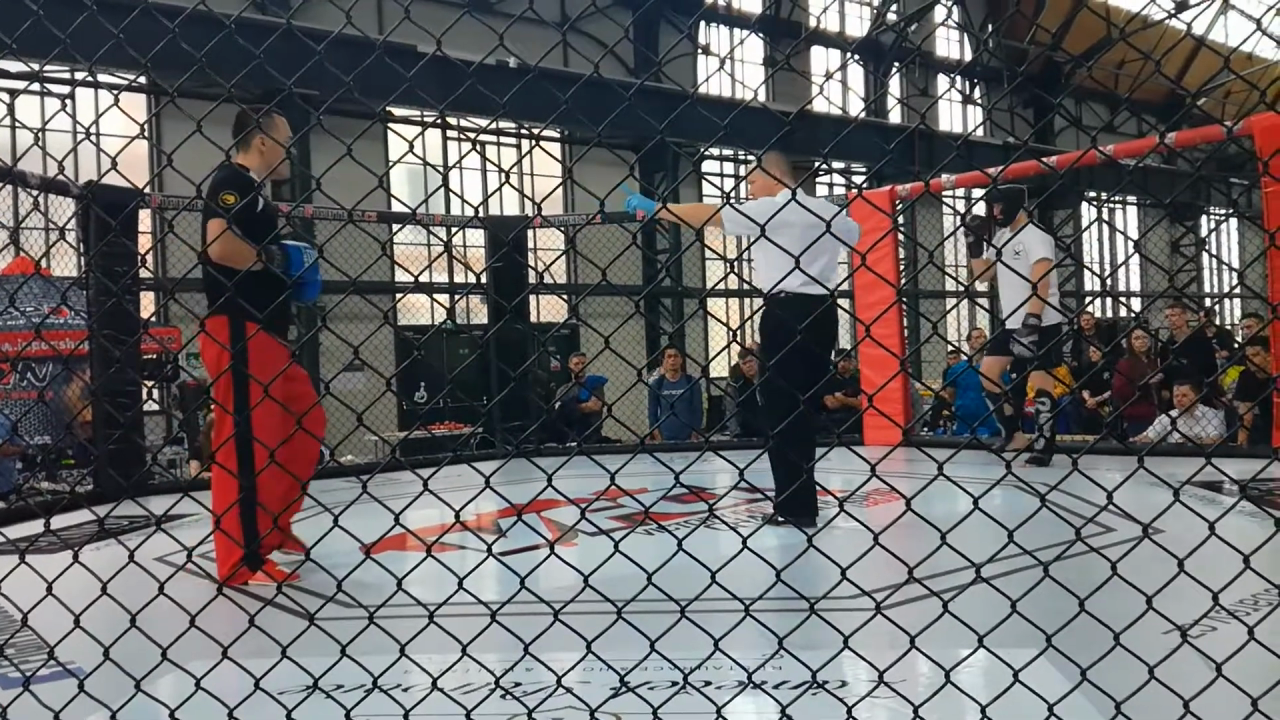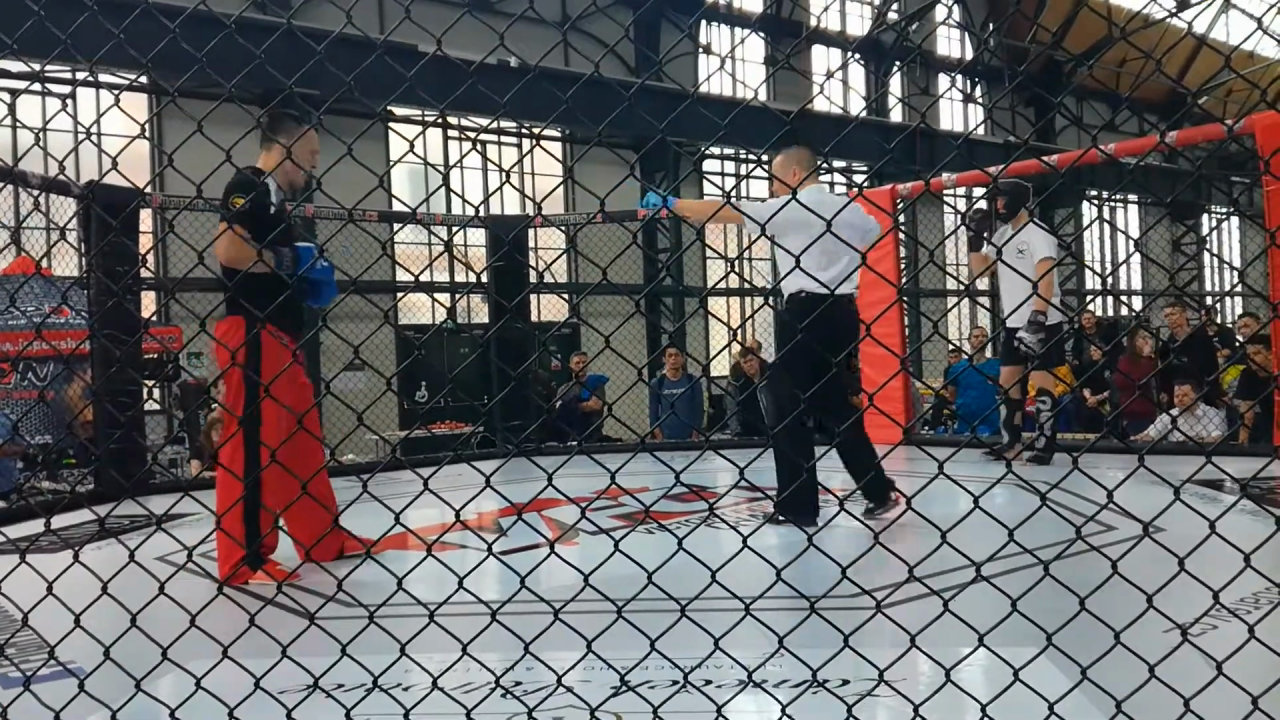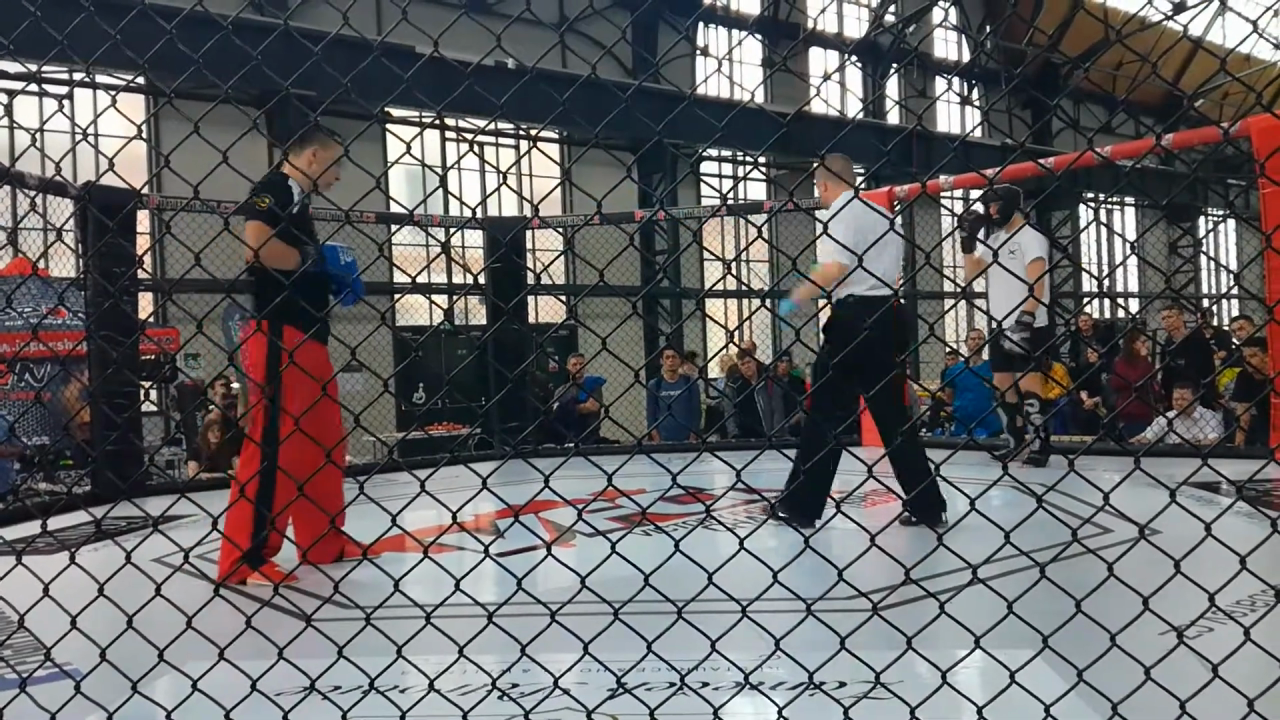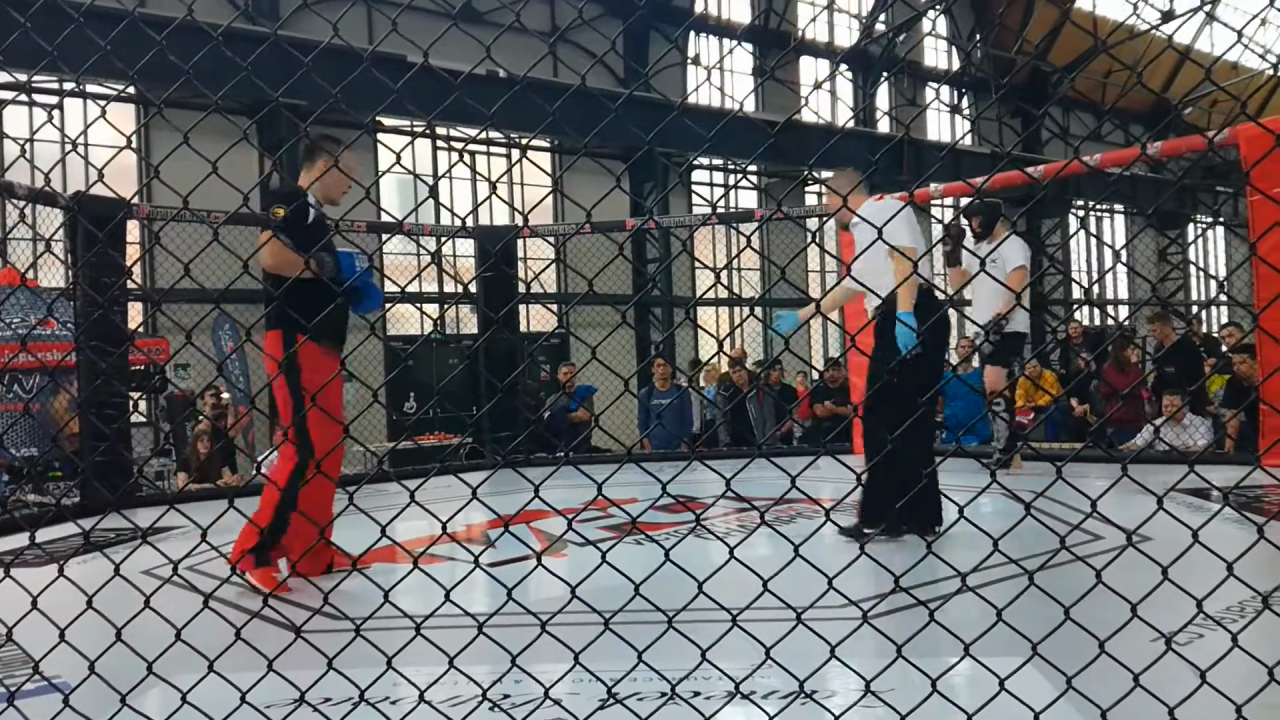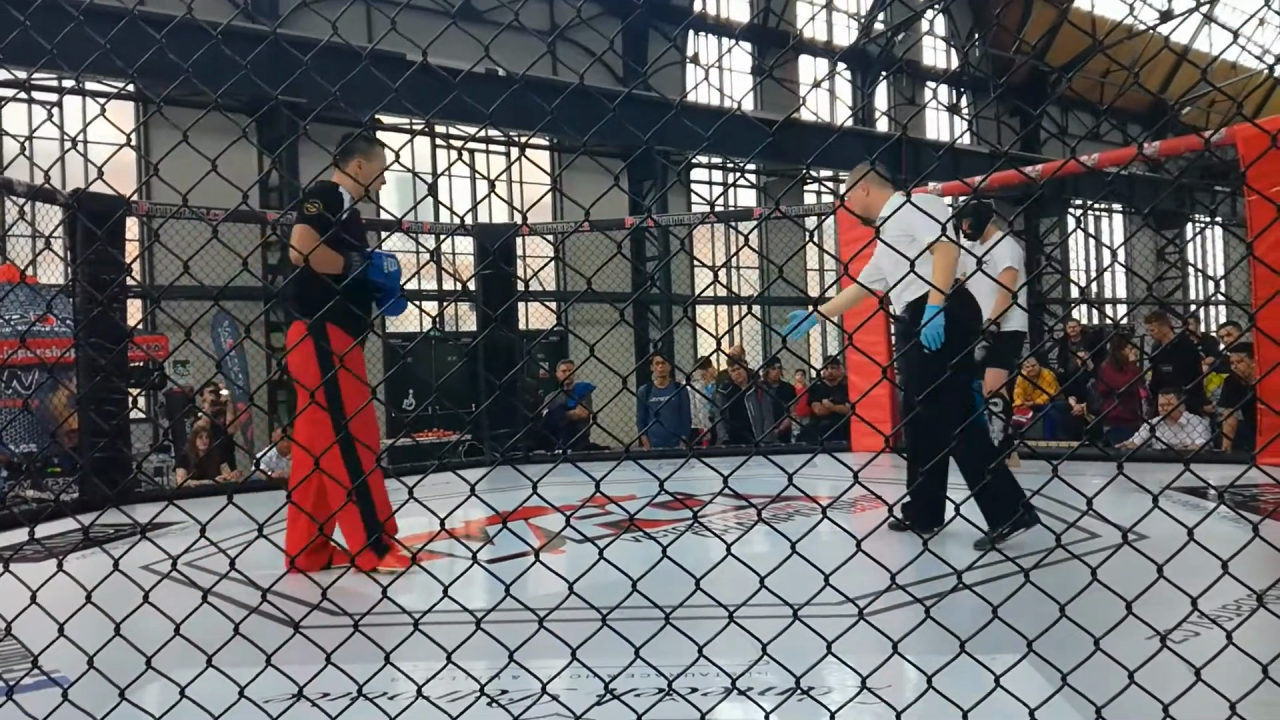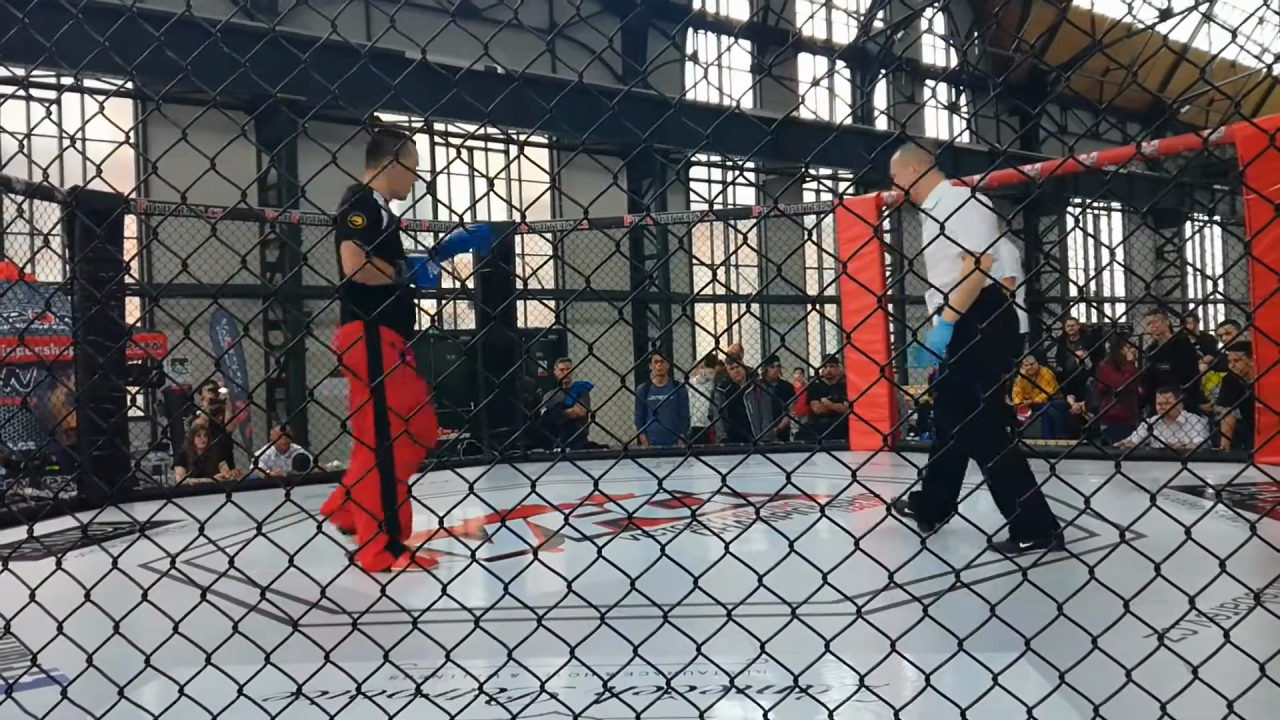
dt=0.3s
person 1, frame 1
left shoulder: (253, 191)
right shoulder: (232, 182)
right elbow: (221, 246)
left wrist: (293, 274)
right wrist: (279, 258)
left hip: (267, 333)
right hip: (239, 334)
left knee: (304, 423)
right knee: (245, 441)
left ankle: (270, 525)
right ankle: (241, 557)
person 1, frame 2
left shoulder: (271, 195)
right shoulder: (249, 185)
right elbow: (228, 249)
left wrist: (306, 278)
right wrist: (287, 261)
left hip: (279, 335)
right hip: (253, 334)
left knee: (302, 437)
right knee: (253, 442)
left ankle: (323, 537)
right ankle: (243, 558)
person 1, frame 3
left shoulder: (299, 201)
right shoulder: (274, 188)
right elbow: (257, 246)
left wrist: (338, 278)
right wrist: (316, 259)
left hip: (306, 336)
right hip: (279, 335)
left knee: (324, 440)
right knee: (274, 441)
left ankle: (324, 539)
right ankle: (245, 557)
person 1, frame 4
left shoulder: (313, 214)
right shoulder: (289, 200)
right elbow: (270, 257)
left wrist: (354, 287)
right wrist: (331, 266)
left hip: (321, 344)
right hip: (295, 344)
left knee: (326, 450)
right knee: (307, 447)
left ankle: (313, 550)
right ankle: (257, 550)
person 1, frame 5
left shoulder: (346, 210)
right shoulder: (325, 195)
right elbow: (302, 249)
left wrist: (379, 281)
right wrist: (362, 265)
left hip: (337, 338)
right hip: (321, 336)
left knee: (319, 445)
right knee: (352, 439)
left ankle: (310, 546)
right ankle: (371, 544)
person 1, frame 6
left shoulder: (377, 208)
right shoulder: (360, 203)
left elbow: (392, 266)
right elbow: (354, 265)
left wrist: (449, 247)
right wrist: (406, 271)
left hip: (385, 336)
right hip: (371, 335)
left knee: (419, 429)
right knee: (386, 437)
left ankle: (348, 509)
right ankle: (383, 546)
person 2, frame 1
left shoulder: (769, 211)
right shoulder: (827, 211)
left elbow: (709, 215)
right elbow: (854, 234)
left wrist: (654, 209)
left hip: (787, 313)
right hip: (822, 312)
left knee: (783, 409)
right knee: (808, 406)
left ankle: (795, 506)
right ankle: (800, 496)
person 2, frame 2
left shoulder: (789, 209)
right shoulder: (849, 209)
left elbow: (727, 212)
right elbow: (873, 233)
left wrist: (670, 203)
left hip: (805, 312)
right hip: (842, 312)
left knee: (789, 409)
right knee: (838, 406)
left ankle: (796, 505)
right ankle: (878, 489)
person 2, frame 3
left shoulder: (841, 213)
right shoulder: (881, 214)
left elbow: (833, 272)
left wrist: (794, 297)
left hip: (861, 320)
right hip: (888, 316)
left knee: (825, 413)
right knee: (893, 414)
left ankle: (801, 506)
right ankle: (926, 506)
person 2, frame 4
left shoulder: (884, 210)
right shoulder: (870, 224)
left elbow: (906, 257)
right elbow: (848, 288)
left wrist: (905, 315)
right wrist: (800, 316)
left hip: (910, 317)
right hip: (921, 319)
left knee: (881, 414)
right knee: (911, 419)
left ankle: (880, 513)
right ankle: (921, 515)
person 2, frame 5
left shoulder: (917, 207)
right shoulder: (884, 236)
left elbow: (943, 252)
right elbow: (858, 290)
left wrist: (934, 308)
right wrist: (813, 316)
left hip: (943, 319)
right hip: (919, 328)
left knee: (951, 417)
right knee: (922, 419)
left ankle: (1011, 511)
right ankle: (921, 512)
person 2, frame 6
left shoulder: (958, 200)
right shoulder: (935, 214)
left elbow: (977, 262)
left wrist: (945, 322)
right wrist: (941, 324)
left hip: (980, 320)
right hip: (966, 326)
left knee: (983, 425)
right knee: (951, 418)
left ankle: (1036, 529)
right ankle: (931, 505)
person 3, frame 1
left shoulder: (1035, 235)
right shoulder: (1000, 236)
left elbow: (1042, 283)
right elbow: (982, 274)
left wrist: (1031, 324)
right wrist: (974, 242)
left hip: (1041, 323)
right hip: (1011, 323)
left knee: (1039, 381)
right knee: (988, 370)
left ankle: (1043, 446)
right ankle: (1011, 432)
person 3, frame 2
left shoulder: (1037, 234)
right shoulder: (1001, 234)
left elbow: (1046, 282)
right elbow: (980, 271)
left wrist: (1036, 321)
right wrist: (975, 236)
left hip: (1041, 321)
right hip: (1013, 322)
left knee: (1040, 379)
right knee: (1007, 381)
left ankle: (1044, 445)
right ankle: (1011, 441)
person 3, frame 3
left shoulder: (1029, 236)
right shoulder: (993, 239)
left elbow: (1037, 282)
right elbow: (972, 273)
left wrist: (1024, 321)
right wrist: (967, 239)
left hip: (1028, 325)
right hip: (1002, 325)
left knee: (1027, 382)
right knee: (1003, 385)
left ankle: (1039, 446)
right ankle: (1018, 443)
person 3, frame 4
left shoulder: (1013, 245)
right shoulder: (977, 250)
left elbow: (1016, 289)
right elbow: (957, 285)
left wrist: (997, 323)
right wrist: (951, 252)
left hip: (1008, 329)
right hip: (987, 331)
left knee: (994, 382)
right knee: (994, 389)
left ankle: (1003, 449)
right ankle: (1007, 450)
person 3, frame 5
left shoulder: (1005, 245)
right shoulder: (972, 249)
left elbow: (1006, 289)
left wrist: (991, 326)
left hip: (1006, 338)
right hip: (984, 329)
left knee: (994, 386)
right knee: (990, 389)
left ankle: (999, 449)
right ankle: (1006, 448)
person 3, frame 6
left shoulder: (1000, 248)
right shoulder: (977, 249)
left elbow: (1005, 295)
right elbow: (967, 289)
left wrist: (980, 325)
left hip: (1003, 330)
right hip: (983, 331)
left knee: (996, 391)
right knee: (990, 391)
